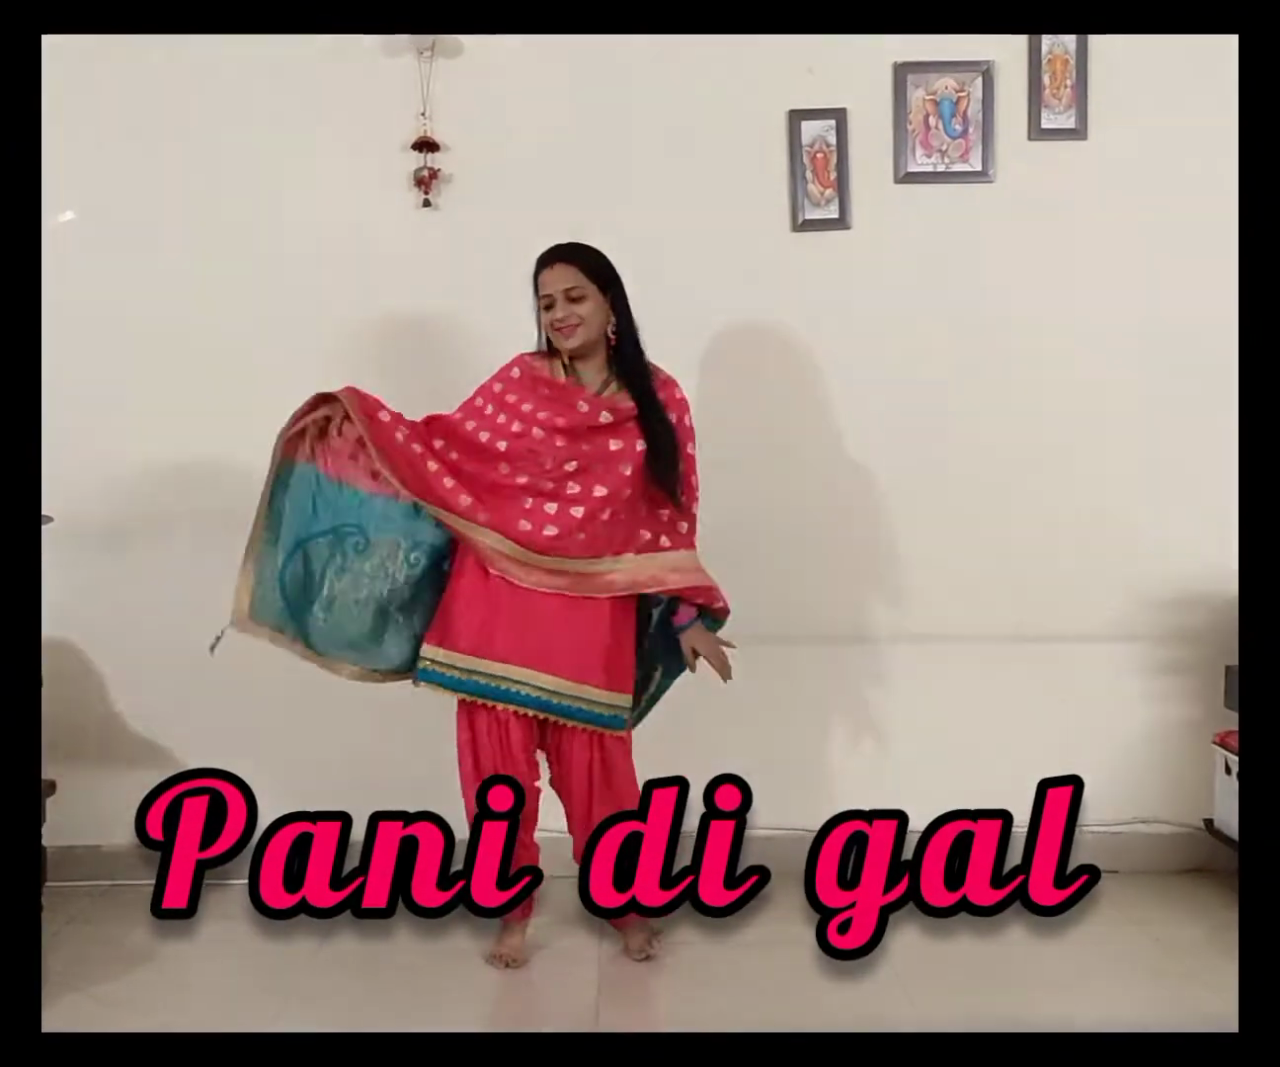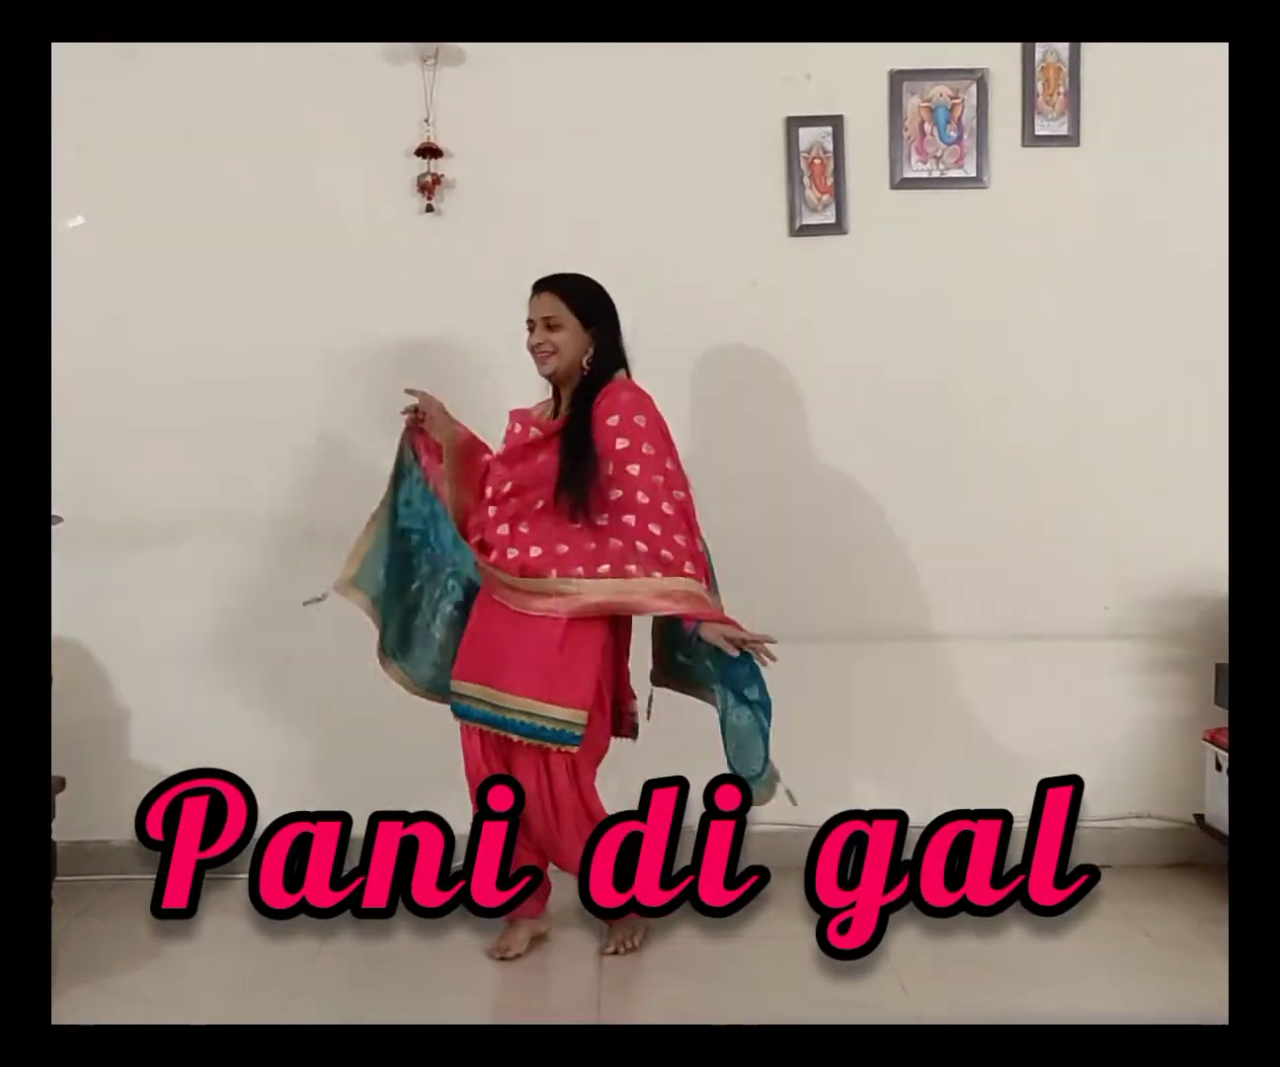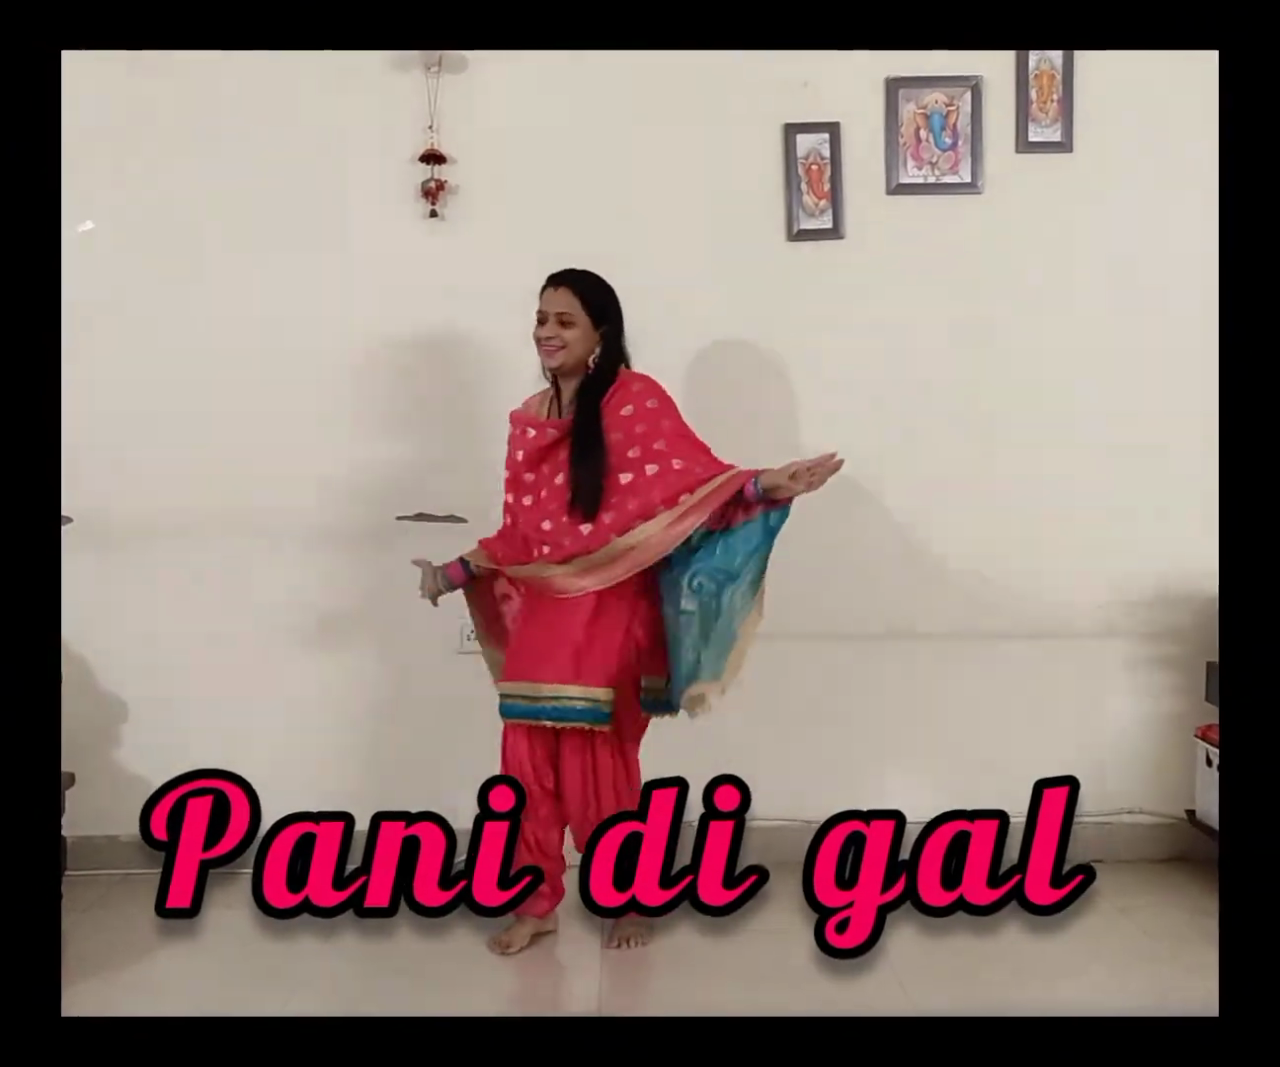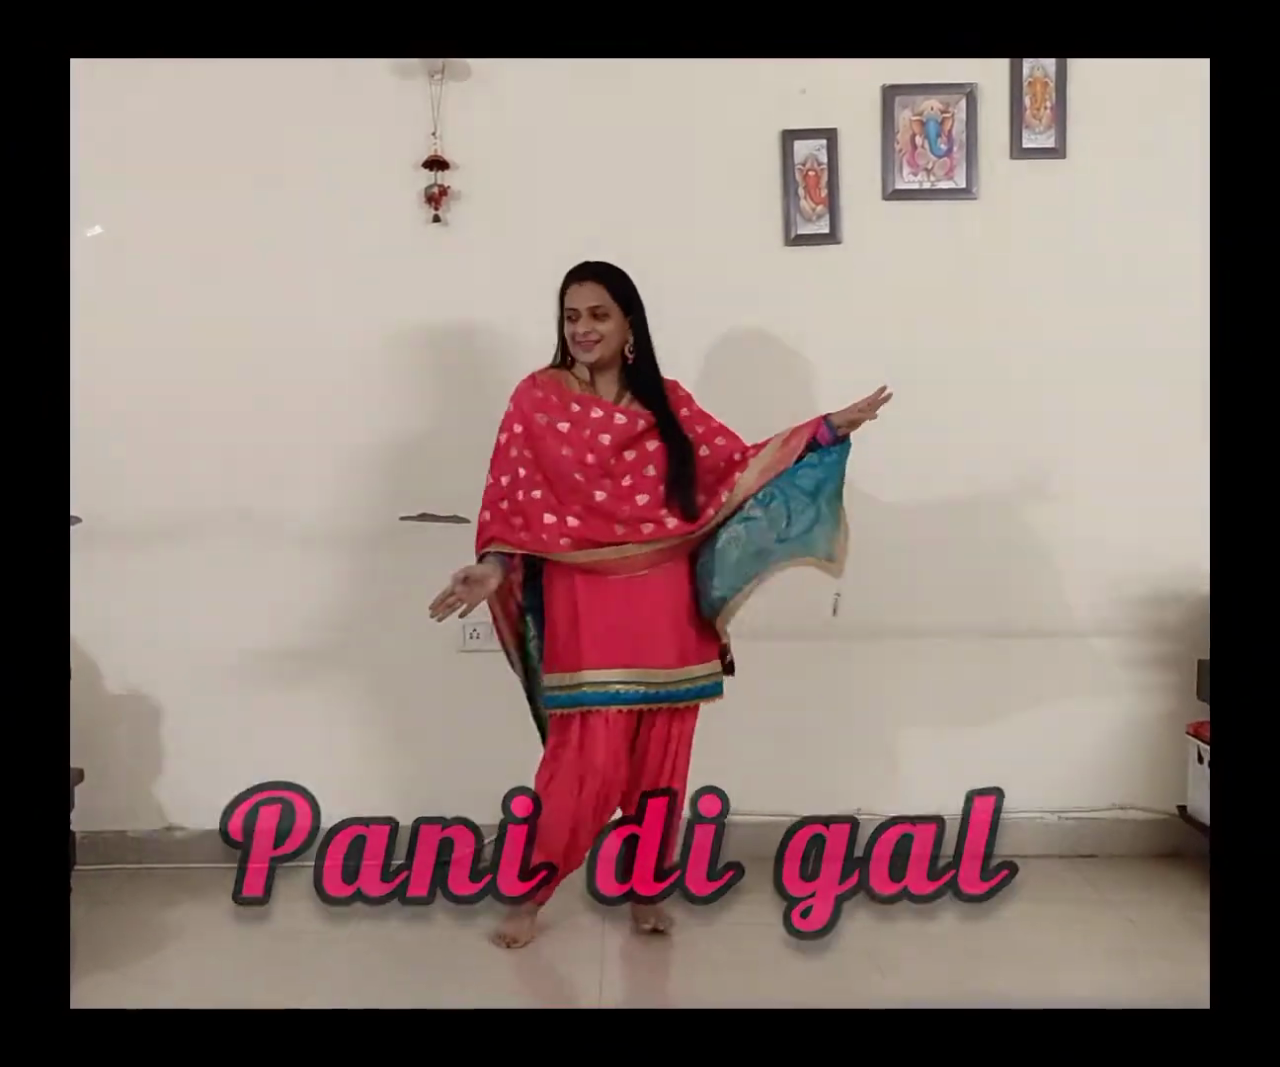
dt=0.4s
person 1, frame 1
left shoulder: (656, 397)
right shoulder: (518, 381)
left elbow: (670, 515)
right elbow: (440, 451)
left wrist: (689, 617)
right wrist: (357, 416)
left hip: (592, 606)
right hip: (494, 595)
left knee: (597, 764)
right knee: (493, 761)
left ankle: (631, 905)
right ankle: (514, 909)
person 1, frame 2
left shoulder: (623, 407)
right shoulder: (537, 419)
left elbow: (658, 516)
left wrist: (699, 613)
right wrist: (445, 437)
left hip: (573, 626)
right hip: (499, 618)
left knee: (554, 779)
right knee: (492, 770)
right ankle: (528, 906)
person 1, frame 3
left shoulder: (632, 399)
right shoulder: (529, 418)
left elbow: (692, 482)
left wrist: (769, 483)
right wrist: (457, 573)
left hip: (614, 611)
right hip: (542, 614)
left knee: (600, 764)
right knee: (528, 761)
right ankle: (536, 902)
person 1, frame 4
left shoulder: (666, 398)
right shoulder: (537, 398)
left elbow: (733, 465)
right elbow: (511, 499)
left wrist: (828, 428)
right wrist: (492, 567)
left hip: (668, 602)
right hip: (585, 603)
left knee: (662, 754)
right knee: (586, 755)
right ankle: (529, 894)
